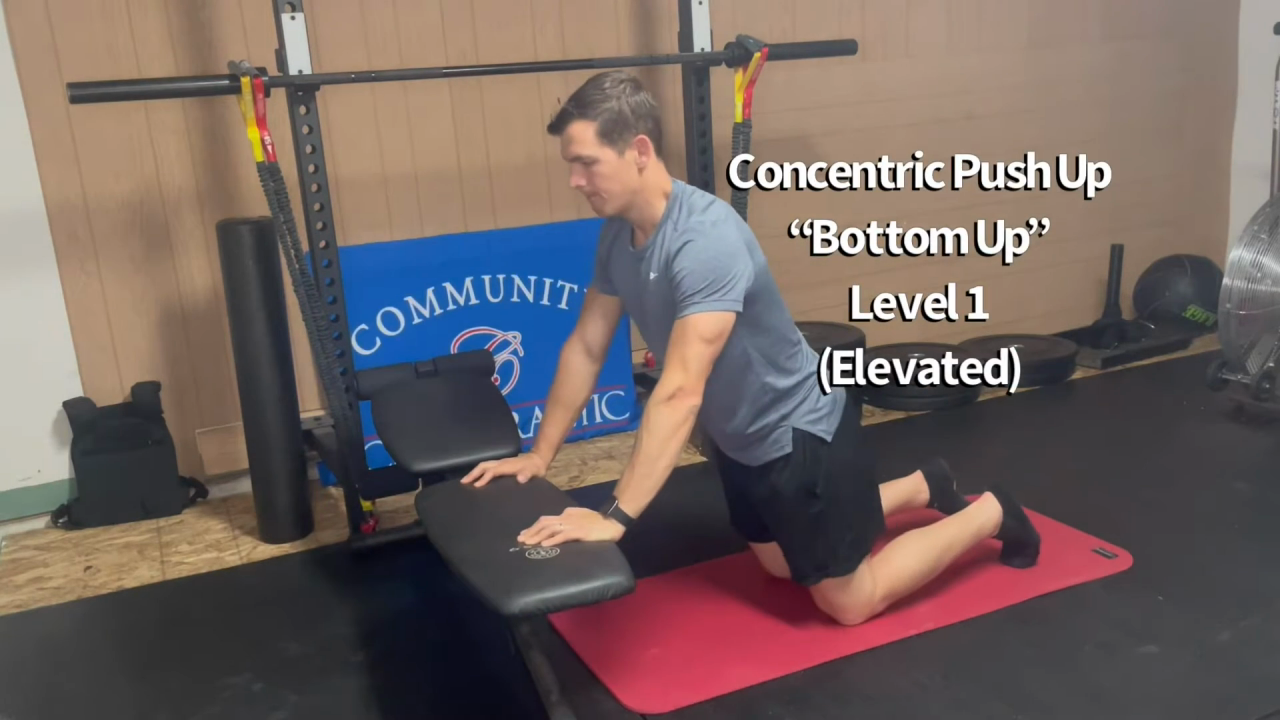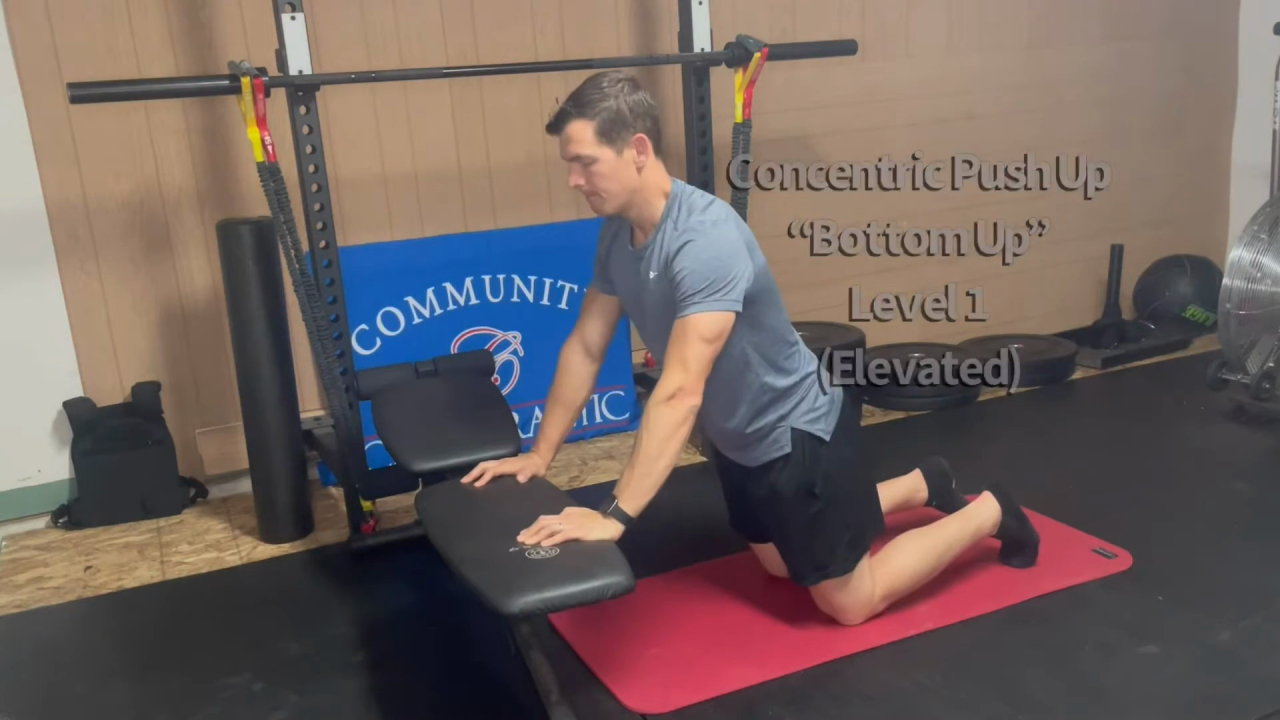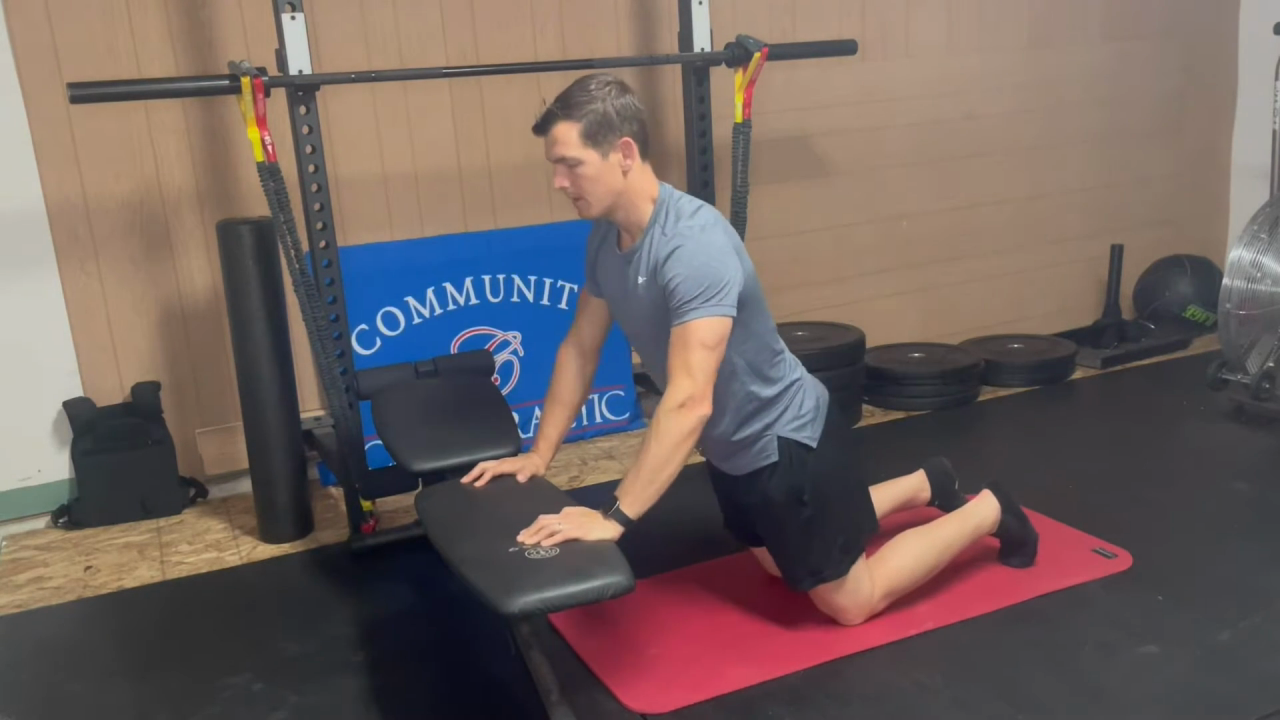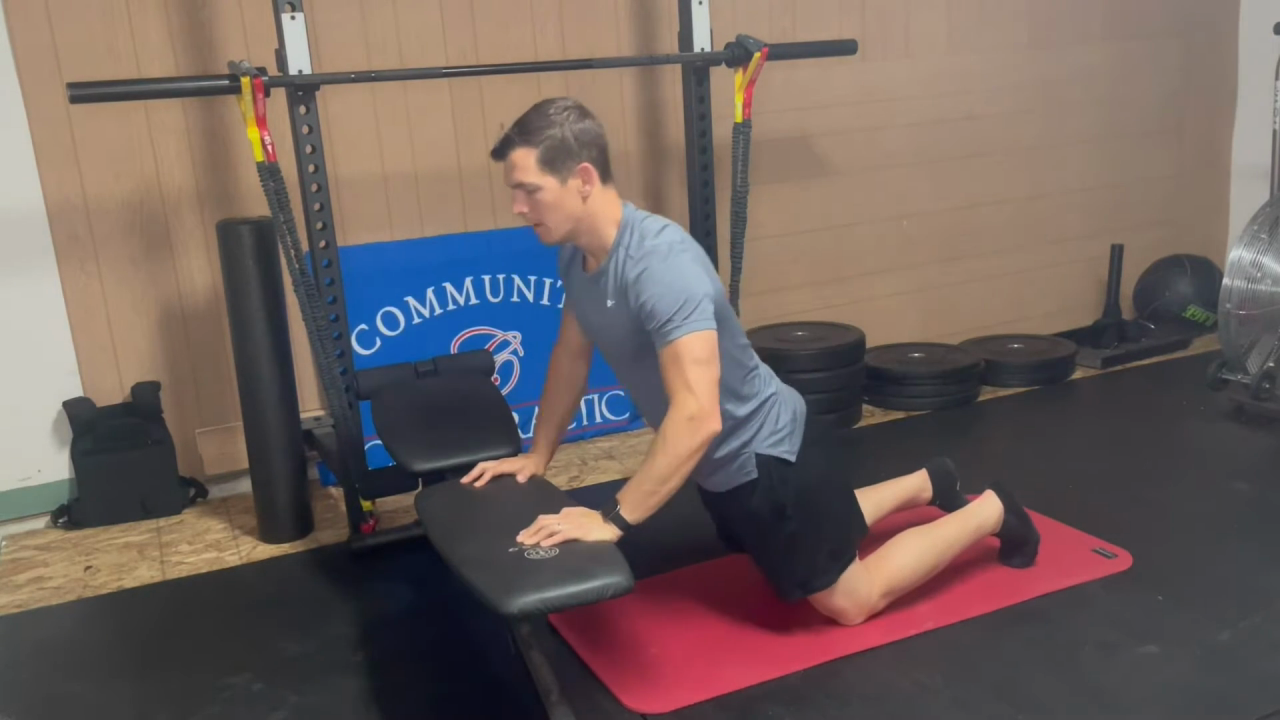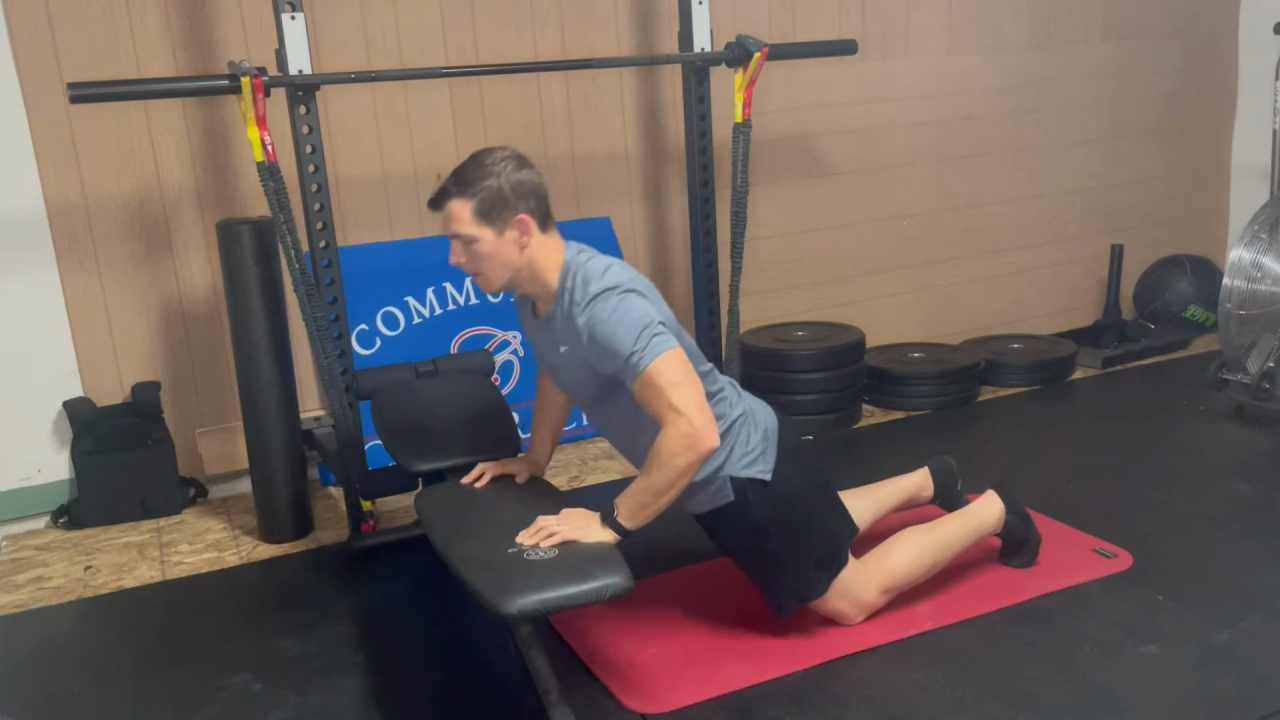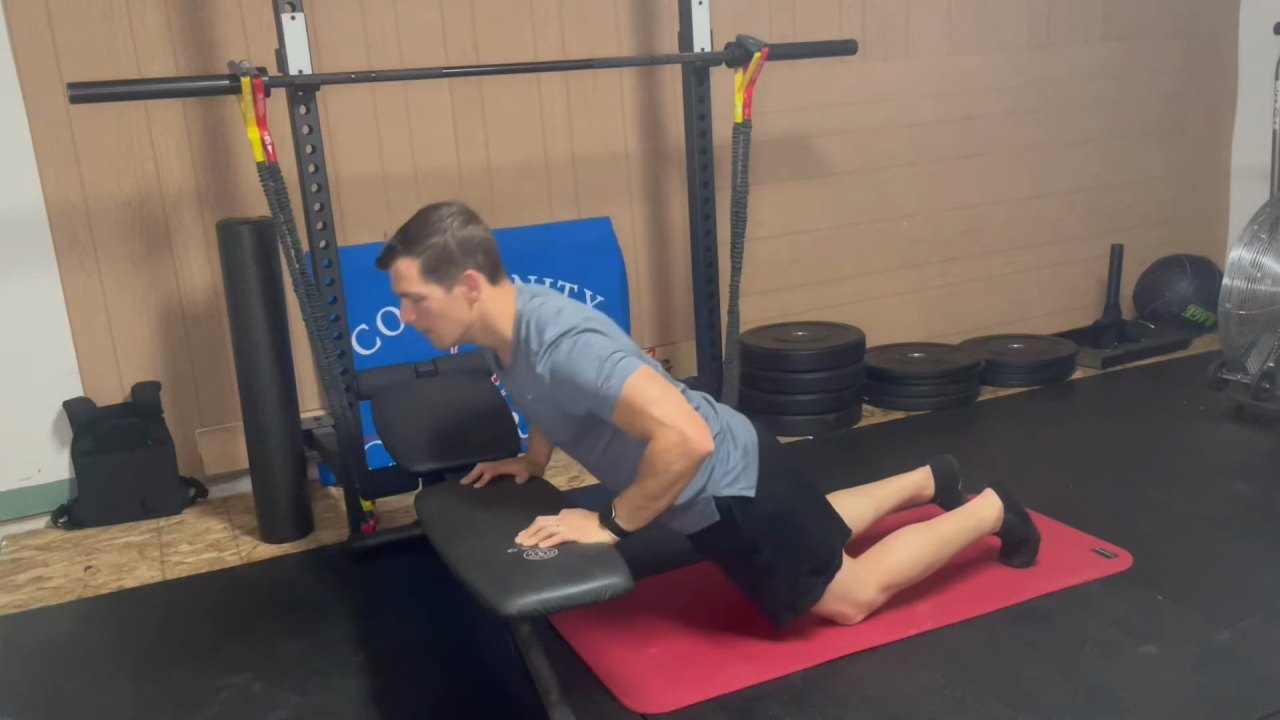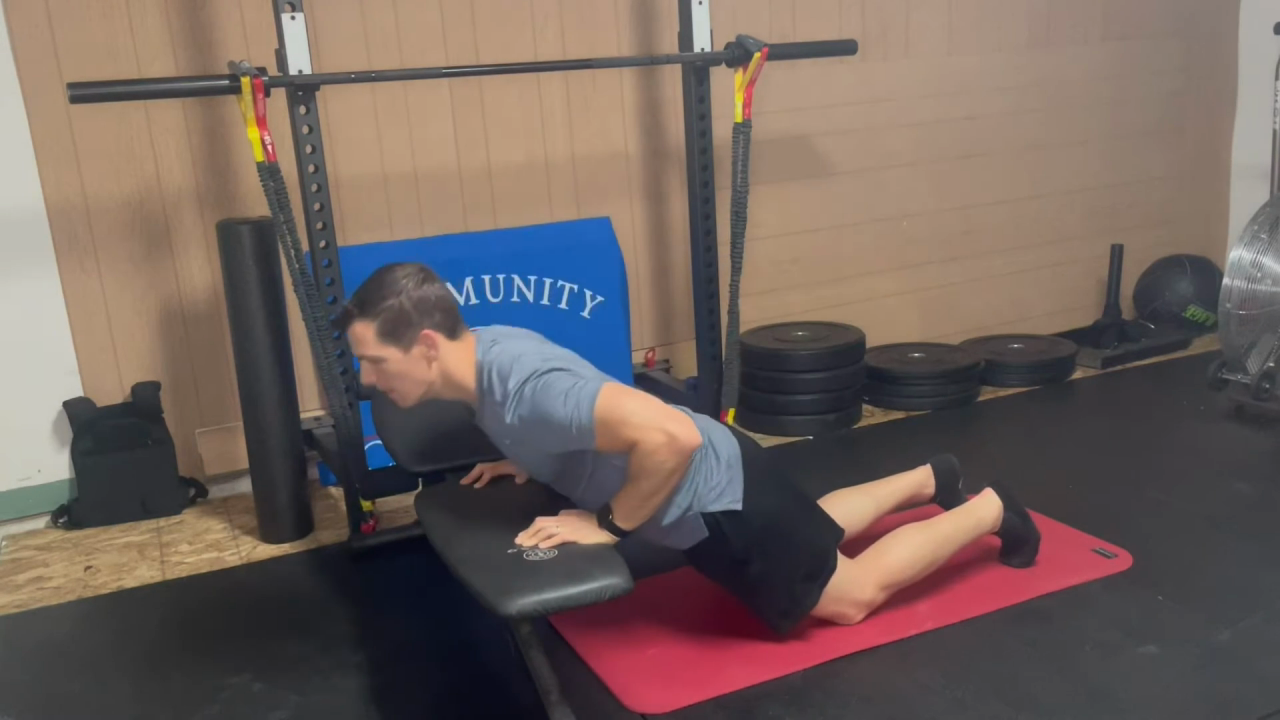
dt=0.3s
person 1, frame 1
left shoulder: (706, 238)
right shoulder: (619, 235)
left elbow: (680, 394)
right elbow: (585, 348)
left wrist: (616, 517)
right wrist: (539, 455)
left hip: (800, 431)
right hip: (743, 437)
left knee: (848, 601)
right knee: (782, 567)
left ankle: (990, 514)
right ankle: (923, 487)
person 1, frame 2
left shoulder: (706, 237)
right shoulder: (618, 235)
left elbow: (681, 394)
right elbow: (585, 348)
left wrist: (614, 516)
right wrist: (539, 455)
left hip: (799, 431)
right hip: (741, 436)
left knee: (848, 601)
right knee: (782, 564)
left ankle: (987, 513)
right ankle: (921, 485)
person 1, frame 3
left shoulder: (694, 243)
right shoulder: (607, 237)
left elbow: (689, 402)
right elbow: (579, 349)
left wrist: (615, 518)
right wrist: (538, 455)
left hip: (786, 438)
right hip: (734, 446)
left knee: (849, 601)
right knee: (781, 566)
left ankle: (987, 511)
right ankle: (923, 486)
person 1, frame 4
left shoulder: (658, 265)
right shoulder: (580, 255)
left elbow: (698, 418)
right elbow: (572, 352)
left wrist: (613, 521)
right wrist: (536, 455)
left hip: (768, 452)
right hip: (727, 460)
left knee: (850, 600)
right knee: (814, 543)
left ankle: (990, 511)
right ankle: (926, 484)
person 1, frame 5
left shoulder: (605, 303)
right shoulder: (537, 290)
left elbow: (693, 434)
right elbow: (559, 375)
left wrist: (610, 524)
right wrist: (531, 460)
left hip: (744, 469)
right hip: (718, 475)
left knee: (849, 599)
right knee: (811, 546)
left ankle: (991, 512)
right ankle: (925, 484)
person 1, frame 6
left shoulder: (557, 346)
right shoulder: (515, 318)
left elbow: (687, 440)
left wrist: (609, 523)
right wrist: (531, 460)
left hip: (731, 484)
right hip: (722, 483)
left knee: (851, 596)
right knee: (816, 536)
left ankle: (989, 509)
right ankle: (929, 480)
person 1, frame 7
left shoulder: (523, 390)
right shoulder: (487, 348)
left elbow: (673, 438)
left wrist: (607, 524)
right wrist: (527, 462)
left hip: (718, 497)
right hip: (711, 483)
left knee: (849, 595)
right knee: (812, 542)
left ankle: (988, 508)
right ankle: (926, 479)
